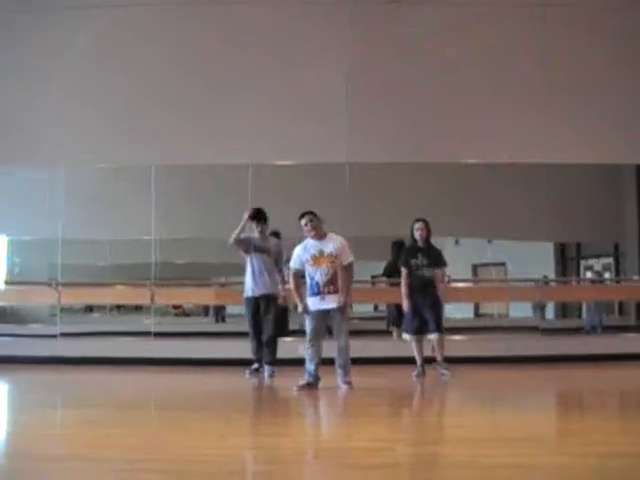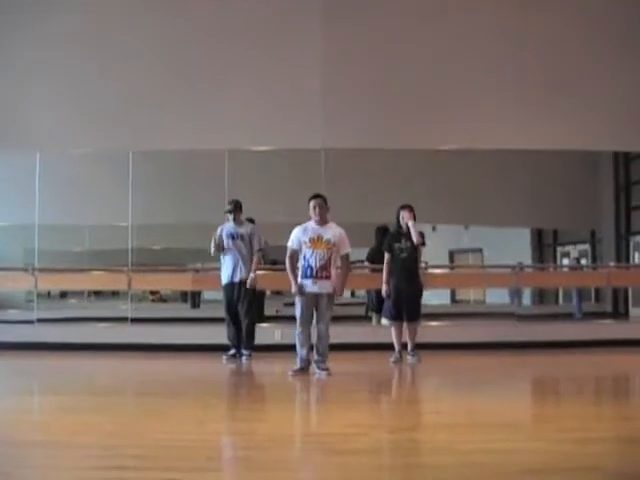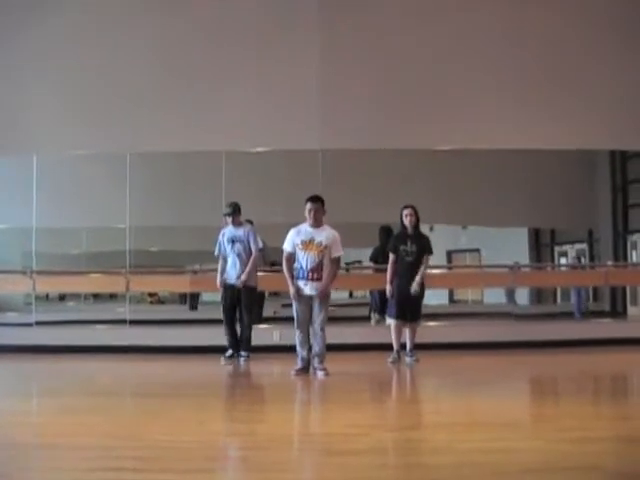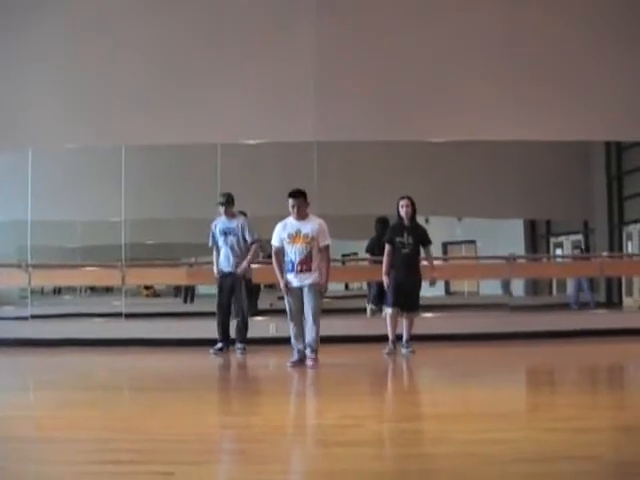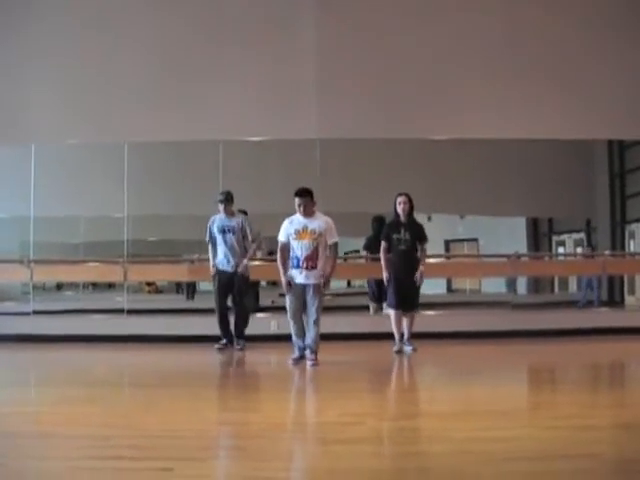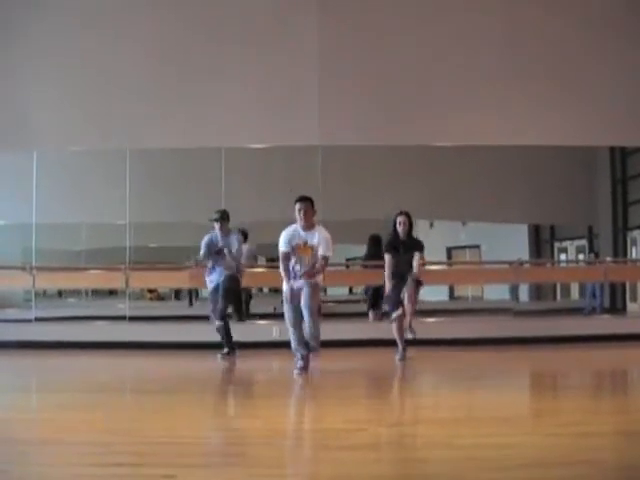
dt=0.5s
person 1, frame 1
left shoulder: (339, 242)
right shoulder: (301, 249)
left elbow: (348, 270)
right elbow: (294, 277)
left wrist: (346, 296)
right wrist: (300, 302)
left hip: (337, 301)
right hip: (314, 303)
left knee: (342, 339)
right knee: (312, 341)
left ankle: (344, 376)
right ankle: (311, 378)
person 1, frame 2
left shoulder: (338, 233)
right shoulder: (300, 231)
left elbow: (345, 261)
right elbow: (290, 258)
left wrist: (342, 284)
right wrist: (293, 283)
left hip: (327, 288)
right hip: (304, 286)
left knee: (323, 326)
right knee: (302, 325)
left ankle: (321, 362)
right ankle: (302, 363)
person 1, frame 3
left shoulder: (332, 235)
right shoulder: (295, 233)
left elbow: (335, 264)
right elbow: (287, 260)
left wrist: (326, 286)
right wrist: (291, 285)
left hip: (320, 289)
right hip: (299, 289)
left knee: (318, 327)
right knee: (300, 327)
left ankle: (318, 363)
right ankle: (303, 362)
person 1, frame 4
left shoulder: (318, 225)
right shoulder: (282, 227)
left elbow: (325, 253)
right elbow: (276, 254)
left wrist: (325, 279)
right wrist: (281, 279)
left hip: (312, 280)
right hip: (291, 281)
left knee: (312, 317)
right knee: (294, 320)
left ankle: (311, 352)
right ankle: (298, 354)
person 1, frame 5
left shoulder: (325, 222)
right shoulder: (289, 223)
left elbow: (333, 249)
right elbow: (282, 251)
left wrist: (329, 273)
right wrist: (283, 275)
left hip: (316, 278)
right hip: (294, 279)
left knee: (313, 316)
right knee: (294, 315)
left ankle: (311, 351)
right ankle: (299, 350)
person 1, frame 6
left shoulder: (323, 235)
right shoulder: (288, 233)
left elbow: (324, 263)
right elbow: (283, 261)
left wrist: (314, 273)
right wrist: (288, 285)
left hip: (310, 282)
right hip: (291, 284)
left knee: (309, 311)
right knee: (293, 324)
left ankle: (313, 343)
right ankle: (301, 358)
person 2, frame 1
left shoulder: (275, 244)
right shoulder: (248, 240)
left elbow: (279, 268)
right elbow: (233, 241)
left wrist: (283, 288)
right wrist: (244, 221)
left hip: (270, 292)
right hip: (251, 291)
left knee: (269, 330)
right knee: (254, 329)
left ankle: (269, 364)
right ankle: (258, 362)
person 2, frame 2
left shoulder: (250, 229)
right shoulder: (222, 229)
left elbow: (256, 253)
right elbow: (214, 251)
left wrist: (253, 272)
right wrist: (215, 241)
left hip: (245, 277)
right hip: (228, 277)
left knee: (246, 314)
right knee: (230, 314)
left ankle: (246, 348)
right ankle: (235, 347)
person 2, frame 3
left shoulder: (248, 230)
right shoulder: (224, 233)
left elbow: (255, 254)
right elbow: (222, 257)
left wrist: (245, 275)
right wrist: (219, 276)
left hip: (247, 280)
right hip: (229, 280)
left knee: (246, 316)
right knee: (228, 315)
left ankle: (244, 349)
right ankle: (232, 348)
person 2, frame 4
left shoulder: (242, 221)
right shoulder: (216, 224)
left elbow: (254, 244)
right elbow: (215, 247)
left wrist: (245, 264)
right wrist: (215, 266)
left hip: (239, 270)
right hip: (223, 271)
left knee: (241, 307)
right knee: (222, 307)
left ankle: (241, 341)
right ankle: (223, 341)
person 2, frame 5
left shoulder: (241, 220)
right shoulder: (214, 221)
left elbow: (252, 243)
right elbow: (211, 244)
left wrist: (246, 261)
right wrist: (212, 263)
left hip: (238, 268)
right hip: (220, 269)
left knee: (240, 304)
right knee: (220, 303)
left ankle: (239, 337)
right ankle: (226, 337)
person 2, frame 6
left shoulder: (235, 238)
right shoulder: (209, 239)
left elbow: (238, 263)
right elbow: (202, 258)
left wrist: (230, 257)
right wrist: (200, 259)
left hip: (231, 277)
right hip: (214, 280)
right knee: (216, 314)
left ankle: (220, 318)
right ankle: (229, 346)
person 3, frame 1
left shoulder: (435, 252)
right shoulder: (408, 252)
left elbow: (442, 276)
right elbow: (404, 276)
left wrist: (435, 273)
right wrist: (405, 297)
left hip: (431, 296)
right hip: (414, 297)
left knee: (436, 332)
right knee: (415, 334)
left ankle: (441, 362)
right ankle: (420, 366)
person 3, frame 2
left shoulder: (418, 234)
right shoulder: (392, 237)
left elbow: (417, 241)
right elbow: (387, 262)
left wrist: (411, 220)
right wrist: (384, 283)
left hip: (413, 282)
right hip: (395, 282)
left knee: (412, 318)
right knee: (394, 318)
left ankle: (411, 350)
right ankle: (397, 352)
person 3, frame 3
left shoulder: (423, 239)
right shoulder: (397, 238)
left elbow: (425, 263)
right elbow: (391, 262)
left wrist: (418, 280)
right wrist: (388, 283)
left hip: (416, 283)
right hip: (399, 282)
left knee: (413, 319)
right knee: (396, 318)
left ankle: (410, 351)
right ankle: (396, 351)
person 3, frame 4
left shoulder: (420, 230)
right shoulder: (393, 229)
left elbow: (427, 252)
right elbow: (387, 253)
left wrist: (433, 272)
right wrist: (385, 274)
left hip: (413, 275)
right hip: (396, 274)
left knee: (410, 310)
right knee: (392, 309)
left ankle: (406, 342)
right ankle: (391, 343)
person 3, frame 5
left shoulder: (417, 227)
right shoulder: (390, 226)
left elbow: (422, 250)
right elbow: (383, 250)
left wrist: (420, 269)
right wrist: (384, 269)
left hip: (412, 272)
right hip: (394, 272)
left knee: (410, 308)
right knee: (395, 307)
left ankle: (407, 340)
right ankle: (398, 341)
person 3, frame 6
left shoulder: (416, 243)
right shoulder: (391, 241)
left elbow: (418, 260)
right elbow: (388, 263)
left wrist: (415, 274)
right wrist: (388, 281)
left hip: (410, 278)
right hip: (395, 281)
left knee: (409, 292)
right knee: (397, 315)
left ankle: (409, 324)
right ankle: (401, 349)
